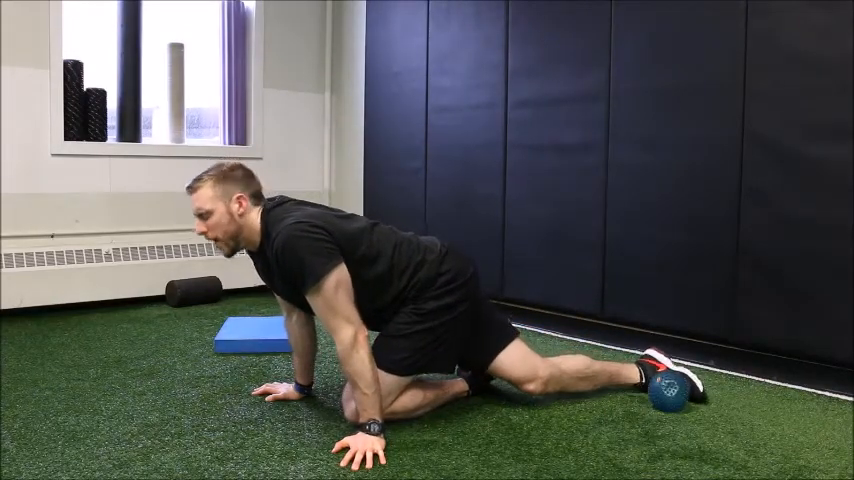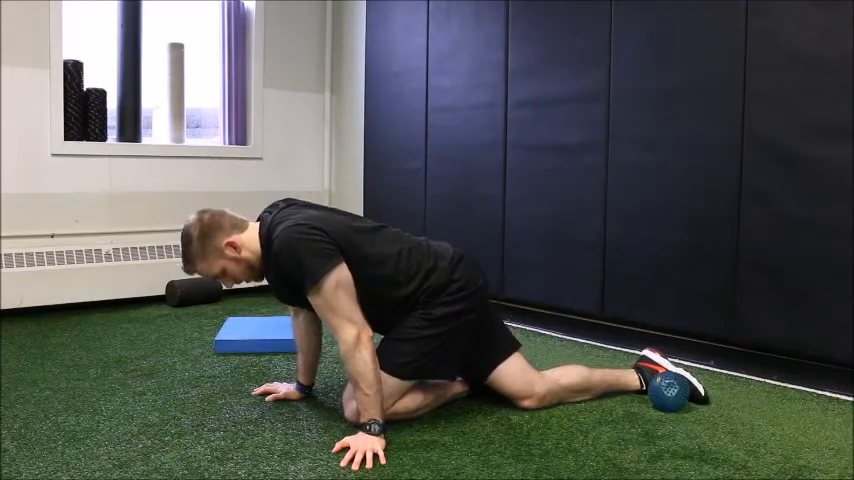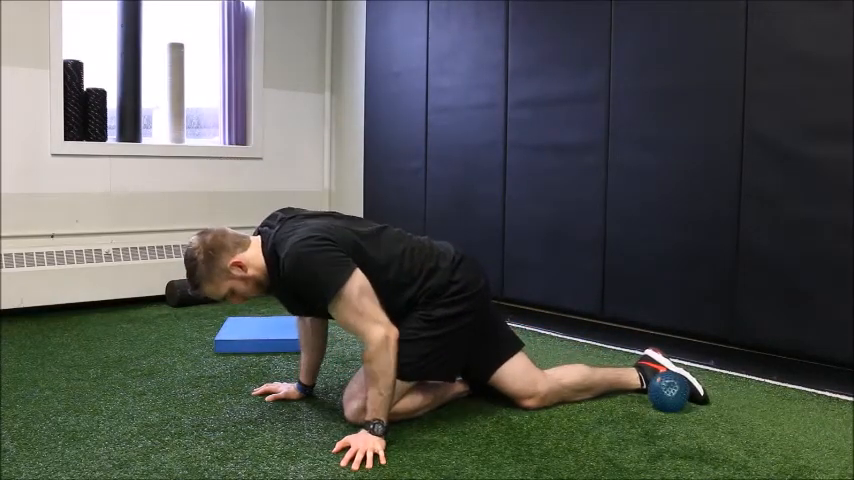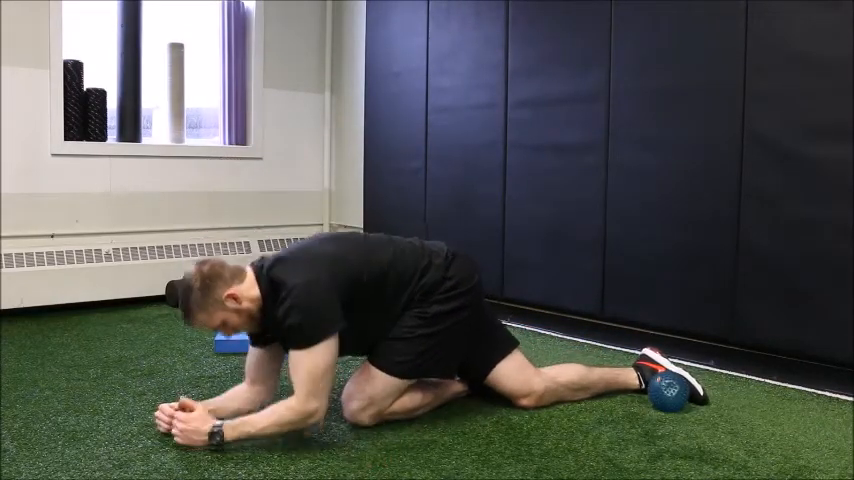
dt=0.5s
person 1, frame 1
left shoulder: (296, 239)
right shoulder: (264, 243)
left elbow: (350, 335)
right elbow: (297, 313)
left wrist: (370, 429)
right wrist: (300, 385)
left hip: (437, 289)
right hip: (443, 284)
left knee: (357, 407)
right knee: (535, 378)
left ankle: (466, 383)
right ankle: (642, 372)
person 1, frame 2
left shoulder: (296, 242)
right shoulder: (274, 231)
left elbow: (353, 334)
right elbow: (305, 313)
left wrist: (371, 429)
right wrist: (302, 385)
left hip: (445, 295)
right hip: (452, 288)
left knee: (357, 408)
right knee: (532, 392)
left ankle: (464, 384)
right ankle: (641, 374)
person 1, frame 3
left shoulder: (303, 256)
right shoulder: (273, 238)
left elbow: (382, 334)
right elbow: (313, 310)
left wrist: (373, 428)
right wrist: (303, 383)
left hip: (447, 294)
right hip: (453, 289)
left knee: (357, 405)
right knee: (533, 392)
left ankle: (466, 383)
right ankle: (644, 373)
person 1, frame 4
left shoulder: (301, 294)
right shoulder: (262, 291)
left elbow: (308, 406)
right elbow: (257, 389)
left wrist: (214, 432)
right wrist: (193, 408)
left hip: (442, 291)
right hip: (446, 288)
left knee: (360, 407)
right knee: (531, 390)
left ankle: (462, 383)
right ankle: (640, 374)
